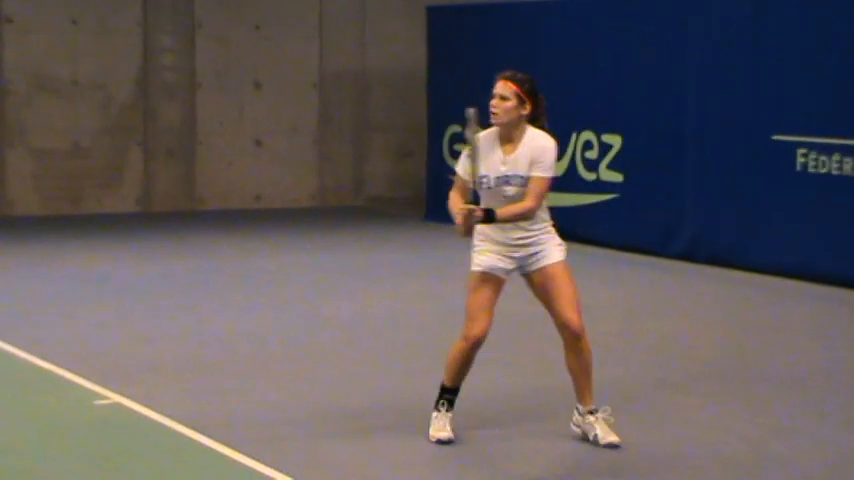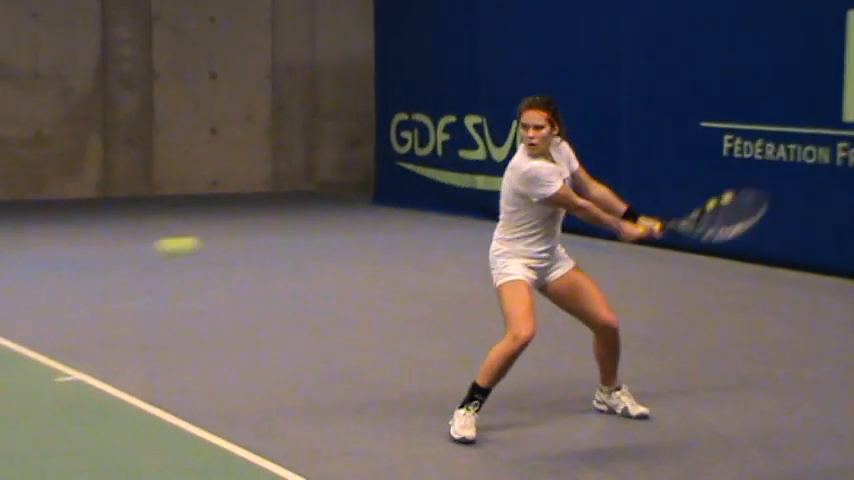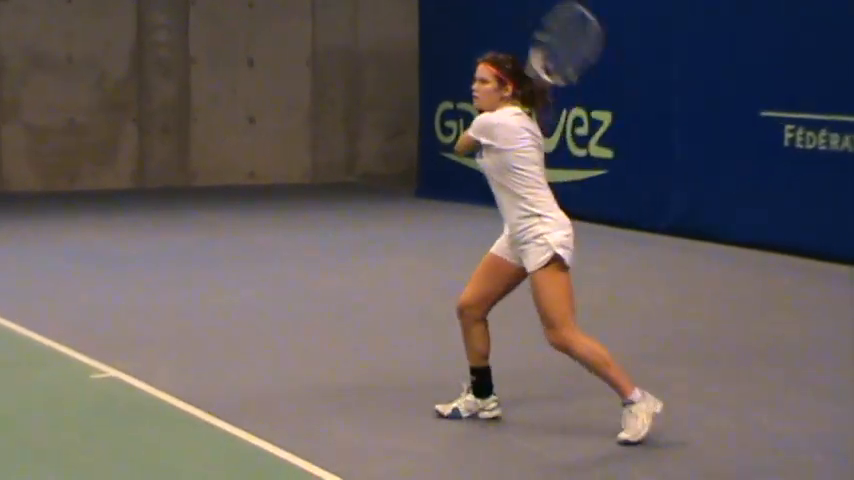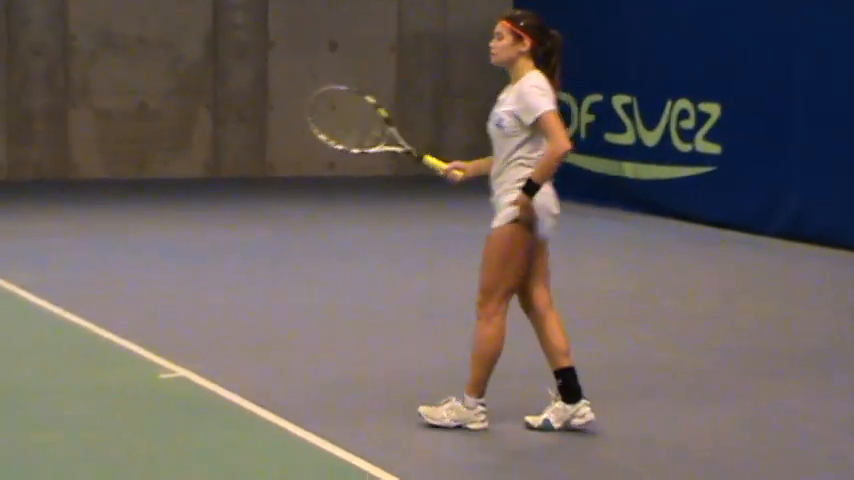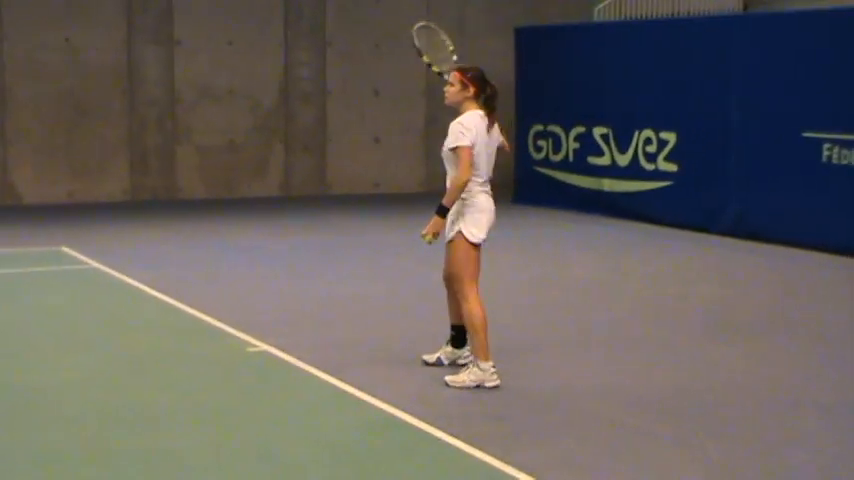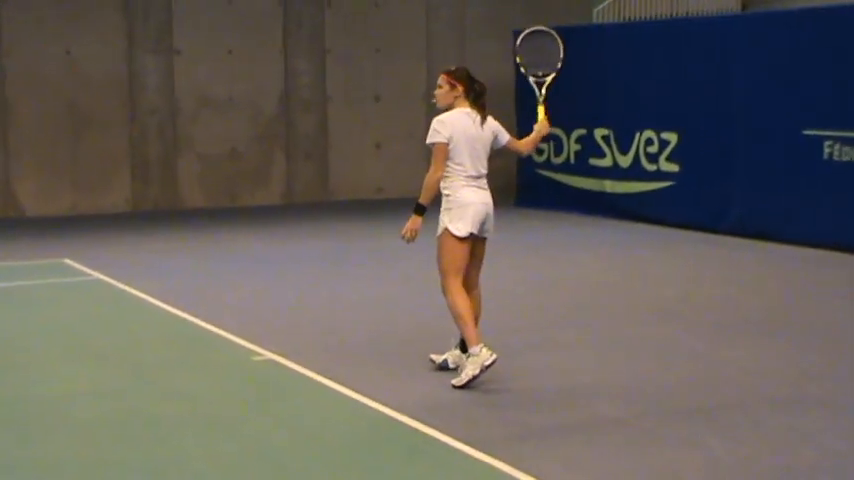
dt=0.7s
person 1, frame 1
left shoulder: (543, 144)
right shoulder: (479, 143)
left elbow: (532, 205)
right elbow: (457, 194)
left wrist: (489, 214)
right wrist: (462, 217)
left hip: (540, 245)
right hip: (493, 246)
left knee: (573, 327)
right knee: (474, 334)
left ankle: (588, 414)
right ankle: (443, 406)
person 1, frame 2
left shoulder: (560, 149)
right shoulder: (528, 168)
left elbow: (590, 187)
right elbow: (577, 205)
left wrist: (634, 215)
right wrist: (623, 229)
left hip: (551, 257)
right hip: (514, 258)
left knee: (607, 323)
right knee: (521, 334)
left ankle: (609, 393)
right ankle: (468, 408)
person 1, frame 3
left shoulder: (492, 124)
right shoulder: (519, 121)
left elbow: (464, 146)
left hip: (542, 235)
right hip: (518, 235)
left knee: (561, 335)
right knee: (469, 307)
left ankle: (636, 401)
right ankle: (481, 397)
person 1, frame 4
left shoulder: (531, 88)
right shoulder: (515, 89)
left elbow: (560, 146)
left wrist: (528, 192)
right wrist: (472, 168)
left hip: (520, 208)
right hip: (519, 205)
left knee: (490, 305)
right knee: (538, 304)
person 1, frame 5
left shoulder: (461, 125)
right shoulder: (489, 122)
left elbow: (462, 176)
right elbow: (506, 147)
left wrist: (439, 215)
left hip: (468, 209)
right hip: (482, 206)
left knee: (467, 289)
right knee: (453, 280)
left ankle: (483, 367)
right ankle: (458, 347)
person 1, frame 6
left shoulder: (443, 122)
right shoulder: (487, 122)
left elbow: (436, 174)
right elbow: (524, 148)
left wrist: (417, 213)
right wrist: (540, 131)
left hip: (459, 204)
right hip: (483, 202)
left knee: (452, 284)
right knee: (470, 284)
left ankle: (477, 351)
right ankle: (464, 351)
